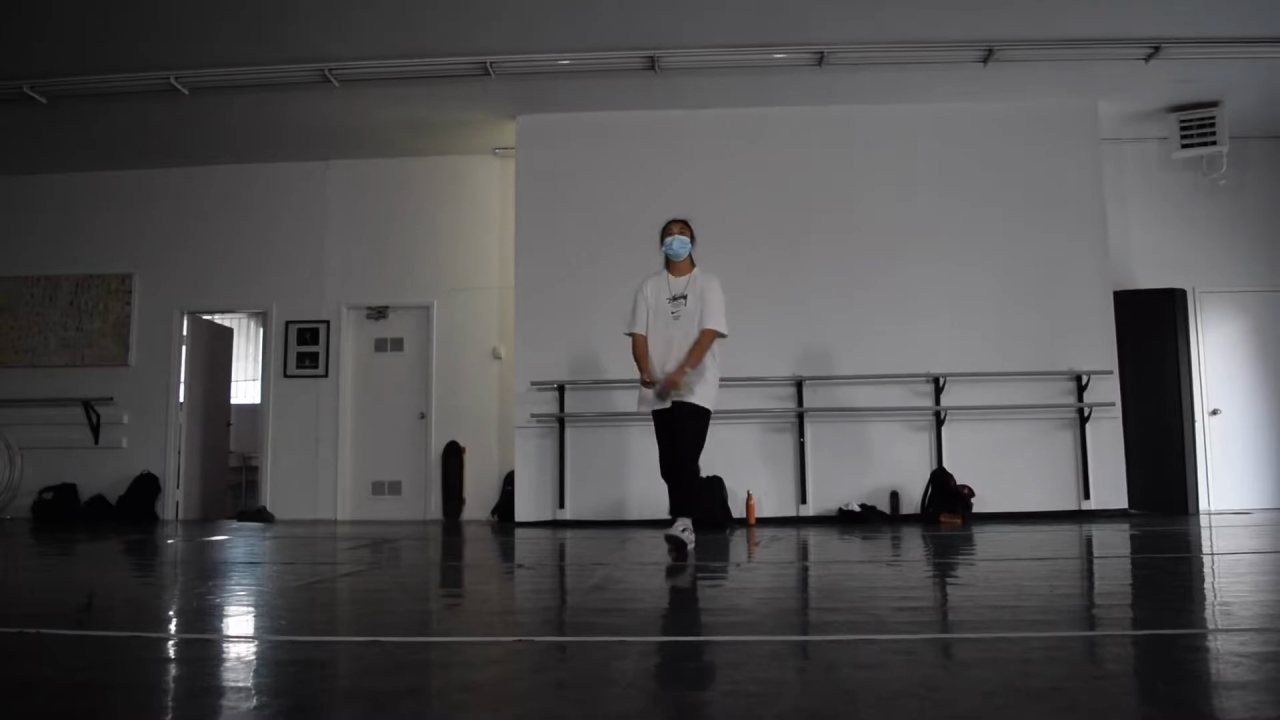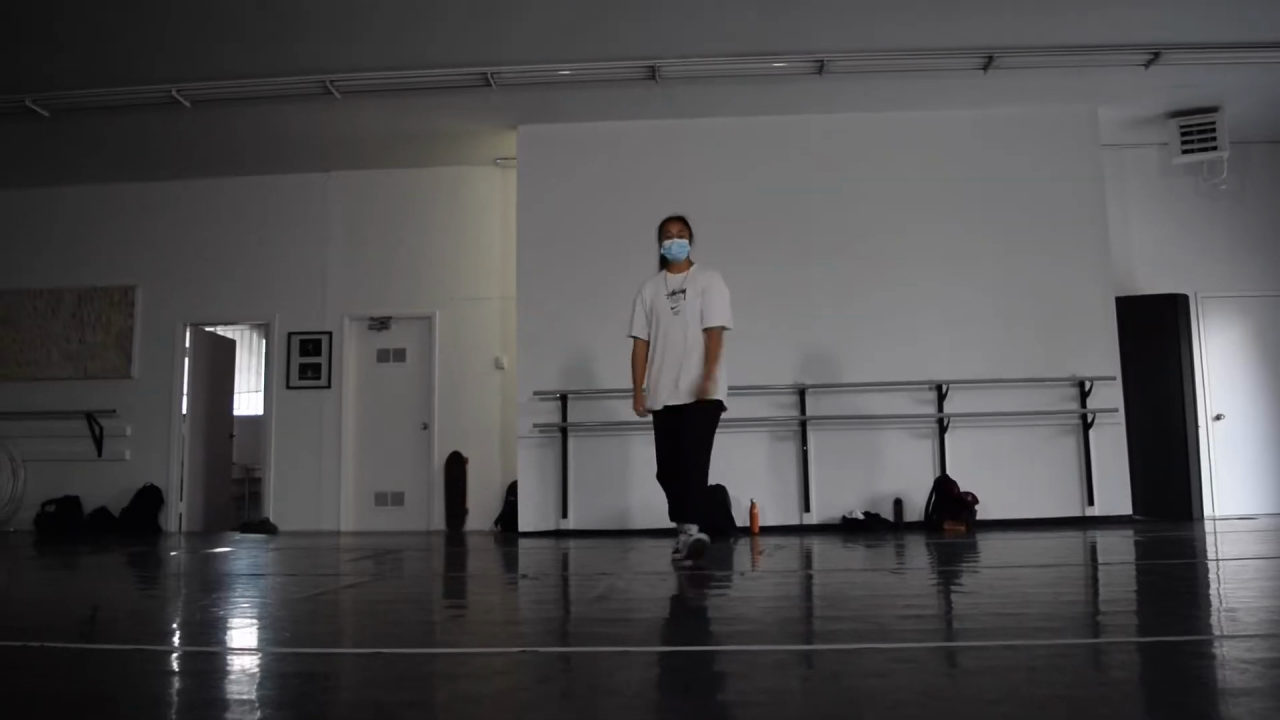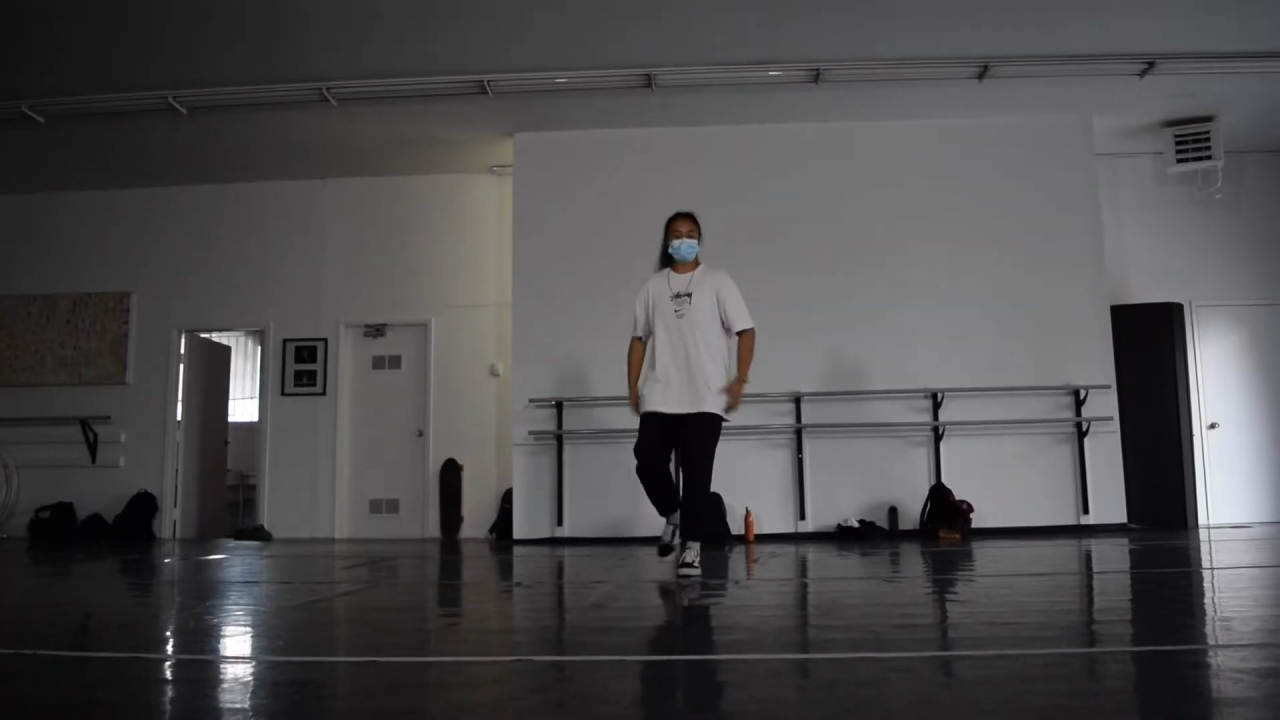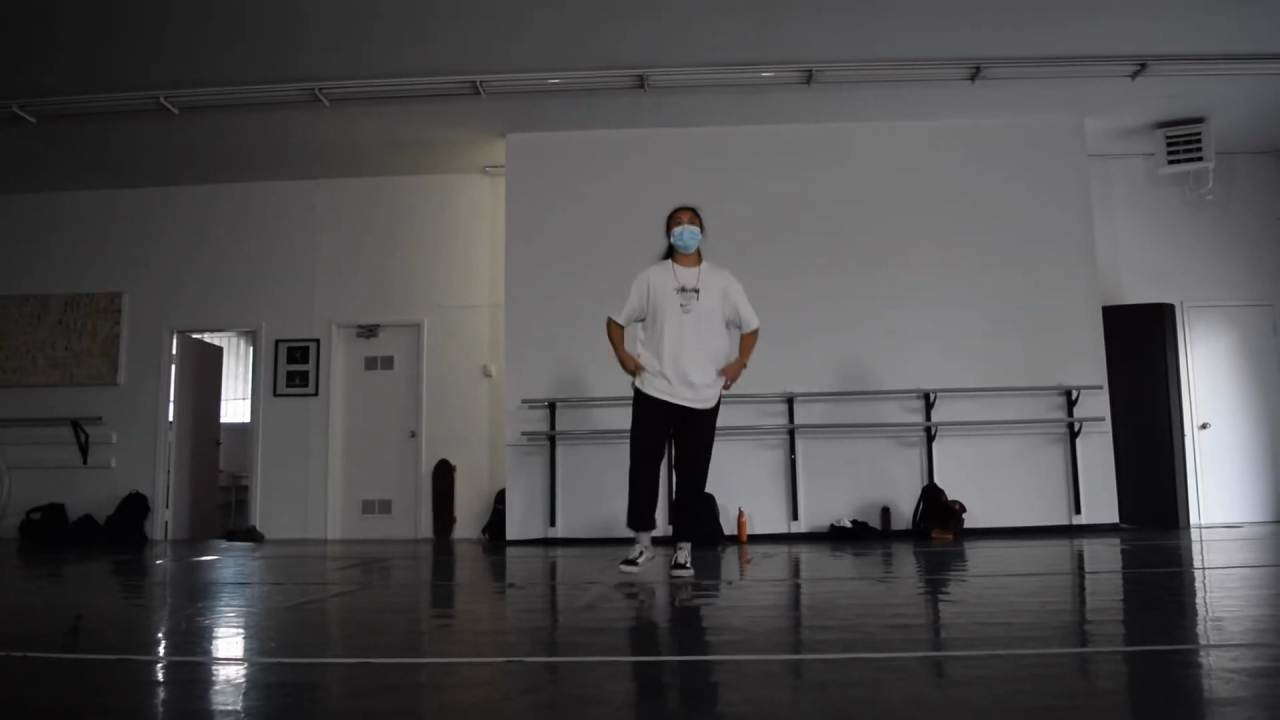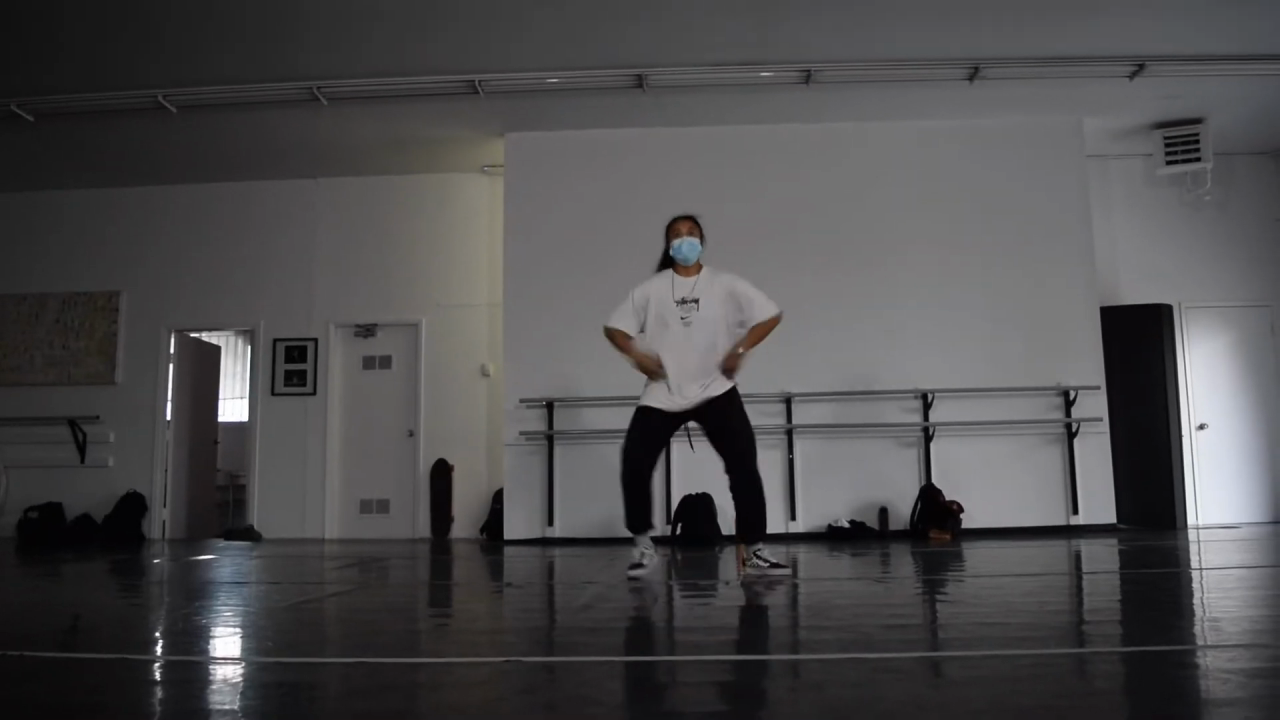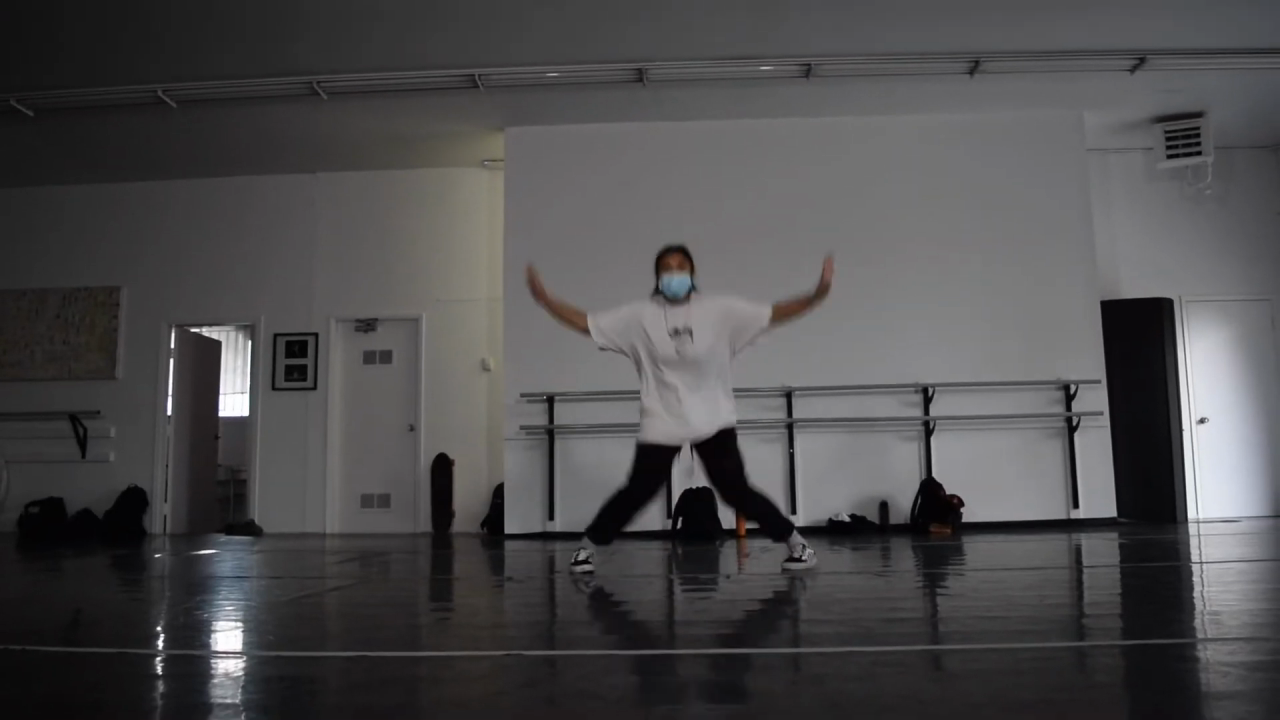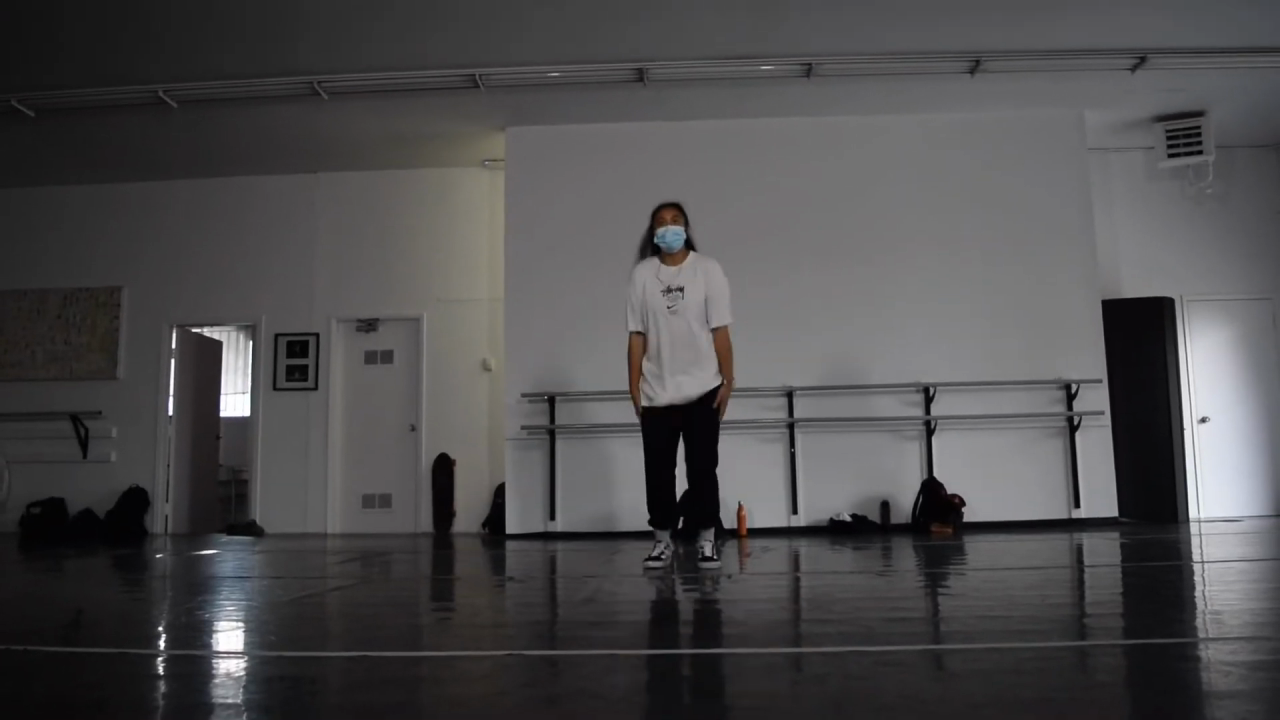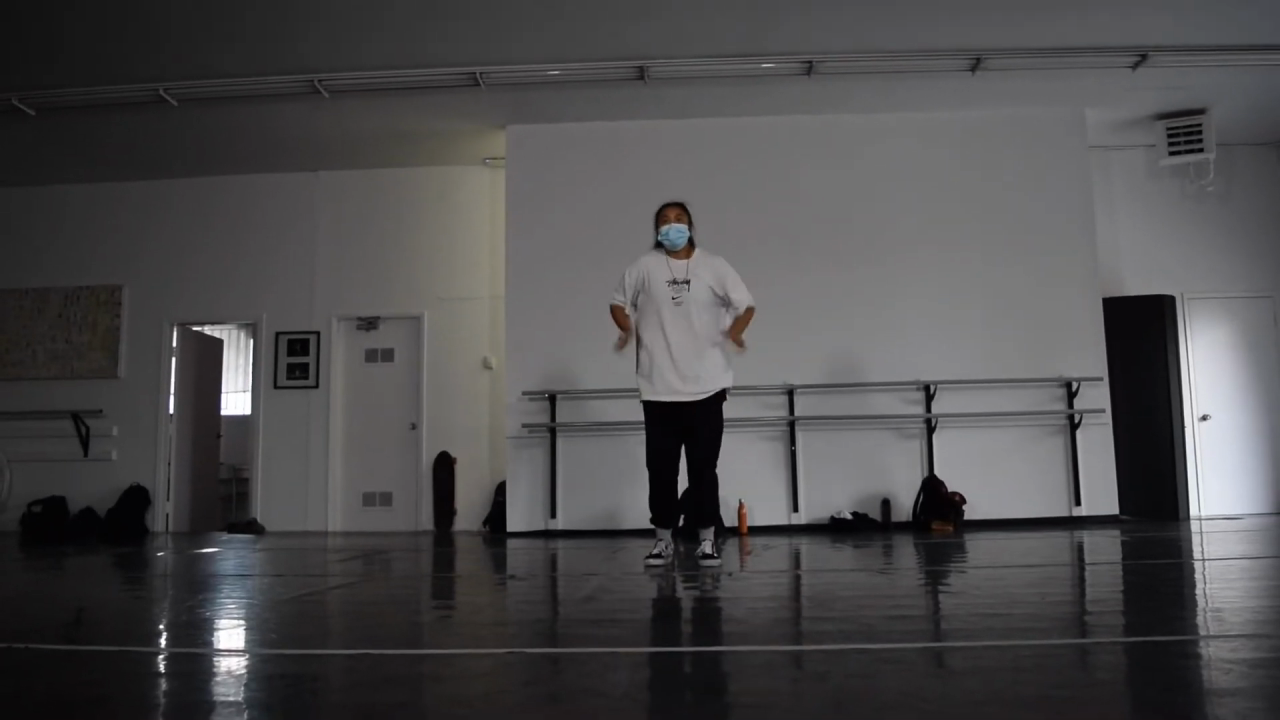
dt=0.4s
person 1, frame 1
left shoulder: (707, 283)
right shoulder: (648, 287)
left elbow: (709, 333)
right elbow: (639, 336)
left wrist: (682, 370)
right wrist: (645, 371)
left hip: (697, 389)
right hip: (661, 392)
left knee: (686, 457)
right knee: (670, 462)
left ankle: (682, 522)
right ankle: (684, 525)
person 1, frame 2
left shoulder: (709, 280)
right shoulder: (650, 288)
left elbow: (715, 332)
right elbow: (641, 342)
left wrist: (708, 376)
right wrist: (638, 388)
left hip: (701, 391)
right hip: (663, 393)
left knee: (695, 457)
right knee: (669, 467)
left ankle: (694, 528)
right ankle: (684, 529)
person 1, frame 3
left shoulder: (717, 281)
right shoulder: (653, 286)
left elbow: (745, 331)
right elbow: (639, 338)
left wrist: (740, 378)
right wrist: (633, 385)
left hip: (706, 398)
right hip: (660, 397)
left knee: (696, 472)
right knee: (649, 463)
left ankle: (692, 547)
right ankle: (673, 515)
person 1, frame 4
left shoulder: (722, 279)
right shoulder: (651, 277)
left elbow: (750, 325)
right elbow: (617, 321)
left wrist: (739, 362)
right wrist: (622, 352)
left hip: (703, 392)
right hip: (654, 388)
left knee: (692, 471)
right knee: (645, 462)
left ankle: (683, 548)
right ankle: (642, 542)
person 1, frame 5
left shoulder: (726, 284)
right shoulder: (652, 289)
left elbow: (769, 315)
right elbow: (616, 327)
left wrist: (740, 348)
right wrist: (636, 355)
left hip: (716, 390)
right hip: (664, 393)
left knee: (743, 465)
right knee: (634, 461)
left ankle: (754, 551)
right ankle: (645, 547)
person 1, frame 6
left shoulder: (718, 310)
right shoulder: (639, 316)
left elbow: (774, 316)
right elbow: (587, 325)
left wrist: (818, 294)
right wrist: (545, 300)
left hip: (712, 419)
right hip: (662, 422)
left knee: (736, 491)
right knee: (638, 493)
left ankle: (793, 540)
right ankle: (590, 546)
person 1, frame 7
left shoulder: (707, 269)
right shoulder: (642, 273)
left elbow: (719, 328)
right elbow: (637, 334)
left wrist: (727, 381)
right wrist: (635, 385)
left hip: (703, 387)
right hip: (657, 391)
left knee: (702, 465)
right knee: (657, 467)
left ankle: (707, 541)
right ankle: (663, 541)
person 1, frame 8
left shoulder: (714, 265)
right shoulder: (645, 267)
left elbow: (745, 305)
right elbow: (619, 303)
left wrist: (738, 327)
right wrist: (625, 326)
left hip: (706, 385)
right hip: (659, 387)
left knee: (703, 463)
right knee: (661, 465)
left ankle: (706, 539)
right ankle: (664, 539)
